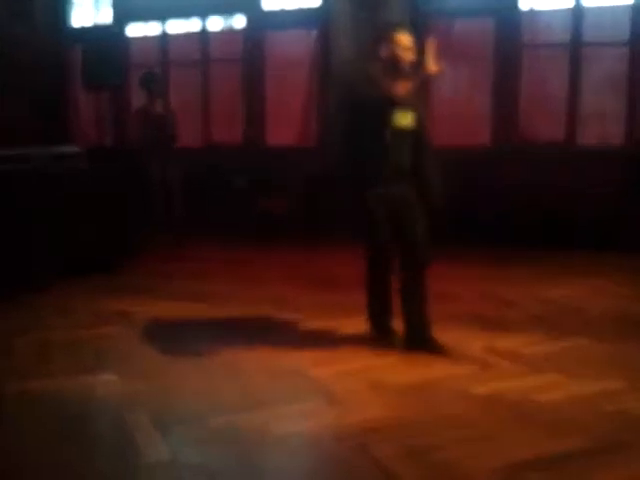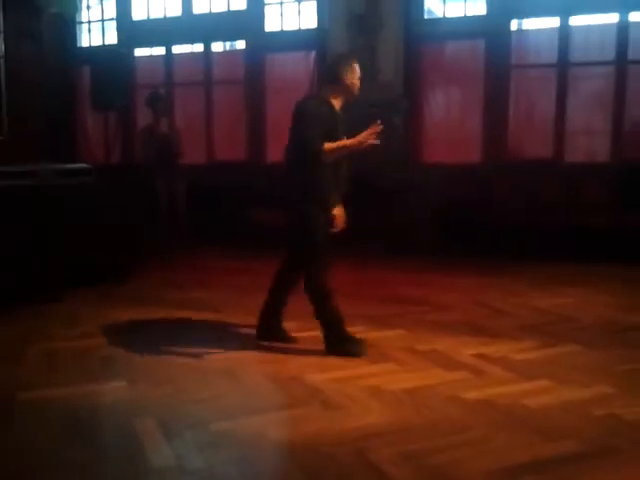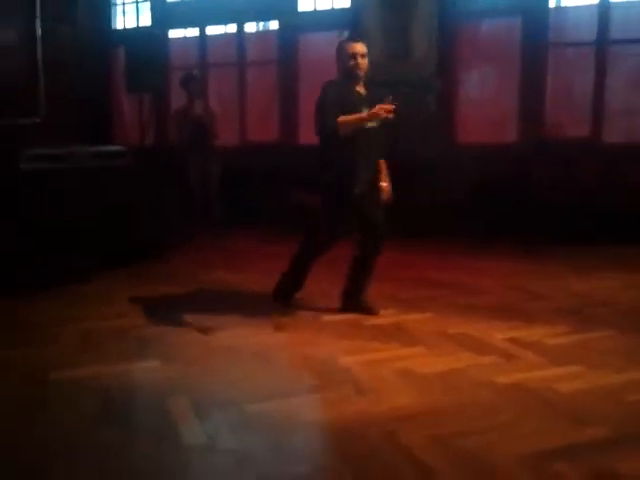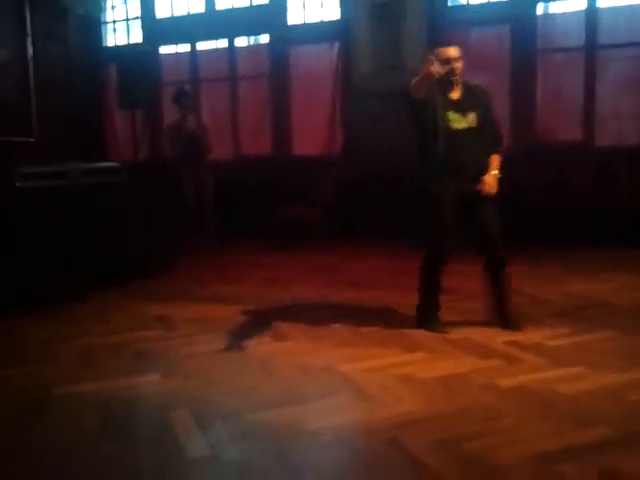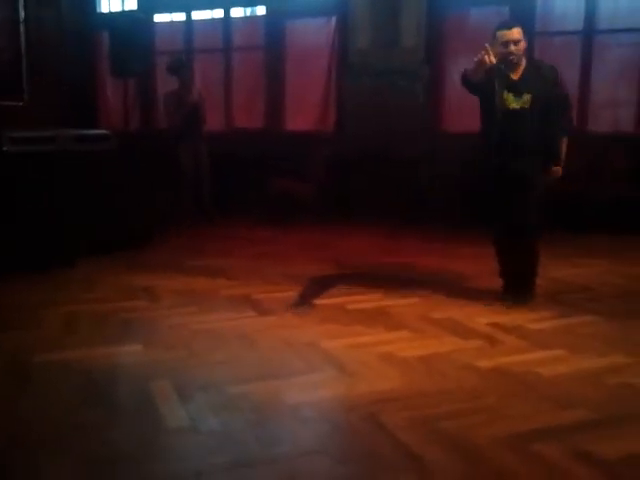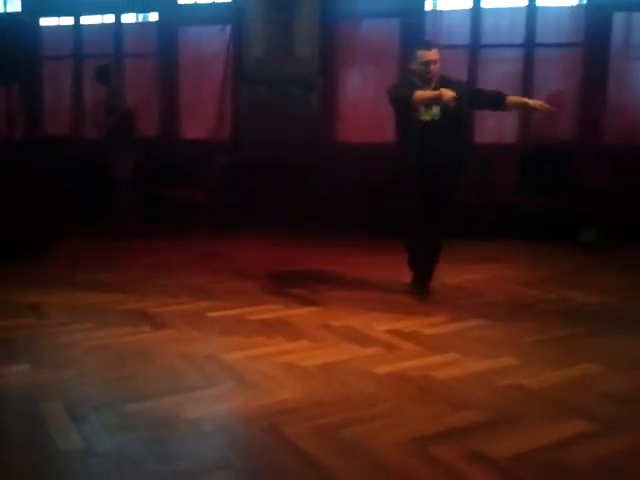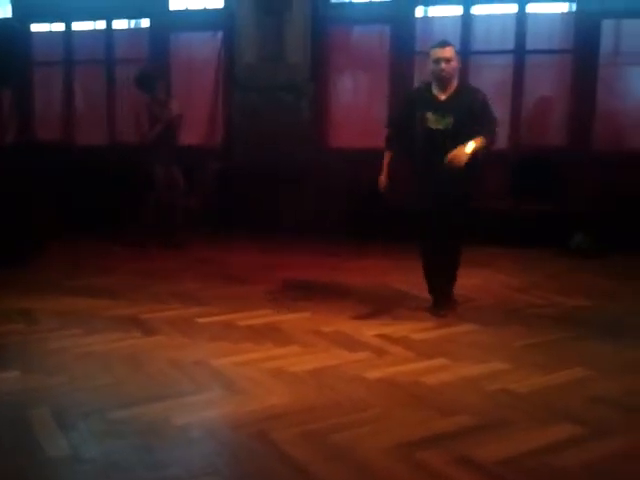
dt=0.7s
person 1, frame 1
left shoulder: (411, 94)
right shoulder: (367, 88)
right elbow: (387, 101)
left wrist: (428, 193)
right wrist: (421, 77)
left hip: (405, 187)
right hip: (375, 188)
left knee: (416, 256)
right knee: (382, 256)
left ankle: (417, 331)
right ankle: (381, 323)
person 1, frame 2
left shoulder: (330, 112)
right shoulder: (314, 108)
right elbow: (313, 153)
left wrist: (336, 204)
right wrist: (355, 143)
left hip: (316, 201)
right hip: (306, 201)
left knee: (296, 263)
right knee: (315, 267)
left ankle: (269, 324)
right ankle: (337, 336)
person 1, frame 3
left shoulder: (372, 95)
right shoulder: (333, 92)
right elbow: (328, 129)
left wrist: (383, 177)
right wrist: (367, 117)
left hip: (367, 181)
right hip: (342, 182)
left knee: (373, 239)
right knee: (320, 240)
left ankle: (353, 296)
right ankle: (285, 291)
person 1, frame 4
left shoulder: (479, 96)
right shoulder: (429, 97)
left elbow: (495, 138)
right elbow: (414, 94)
left wrist: (493, 172)
right wrist: (426, 77)
left hip: (477, 183)
right hip: (442, 185)
left knee: (494, 246)
right knee: (439, 248)
left ankle: (502, 308)
right ankle: (427, 312)
person 1, frame 5
left shoulder: (546, 74)
right shoulder: (490, 76)
left elbow: (561, 118)
right elbow: (469, 80)
left wrist: (557, 159)
right wrist: (479, 64)
left hip: (534, 163)
right hip: (500, 163)
left knee: (528, 223)
right knee: (503, 225)
left ankle: (526, 283)
right ankle: (510, 282)
person 1, frame 6
left shoulder: (456, 88)
right shoulder: (401, 89)
left elbow: (490, 98)
right elbow: (407, 98)
left wrist: (525, 102)
right wrist: (438, 93)
left hip: (444, 171)
right hip: (414, 171)
left knee: (436, 226)
right knee: (415, 226)
left ankle: (425, 277)
right ankle: (418, 276)
person 1, frame 7
left shoulder: (473, 97)
right shoulder: (417, 97)
left elbow: (488, 132)
right elbow: (395, 133)
left wrist: (469, 147)
right wrist: (385, 171)
left hip: (457, 181)
right hip: (425, 180)
left knee: (451, 239)
right knee: (429, 240)
left ankle: (446, 292)
right ankle: (439, 294)
person 2, frame 1
left shoulder: (166, 110)
right shoulder: (140, 113)
left elbow: (172, 136)
right elbow: (140, 140)
left wrist: (163, 116)
right wrist: (155, 117)
left hip: (167, 158)
right hip: (152, 159)
left knee: (174, 195)
right knee: (157, 196)
left ankle: (174, 227)
right ankle: (160, 228)
person 2, frame 2
left shoulder: (172, 129)
right shoulder: (147, 132)
left elbow: (178, 153)
right elbow: (146, 158)
left wrist: (168, 136)
right wrist: (158, 137)
left hip: (173, 173)
right hip: (158, 175)
left knee: (178, 210)
right knee: (163, 211)
person 2, frame 3
left shoulder: (207, 110)
right shoulder: (180, 113)
left elbow: (214, 135)
right elbow: (181, 139)
left wrist: (204, 118)
right wrist: (192, 119)
left hip: (208, 155)
right hip: (192, 156)
left knee: (212, 193)
right knee: (196, 193)
person 2, frame 4
left shoulder: (200, 125)
right shoulder: (173, 129)
left elbow: (208, 150)
right elbow: (174, 154)
left wrist: (197, 133)
right wrist: (185, 134)
left hip: (201, 169)
right hip: (185, 171)
left knee: (207, 206)
right knee: (191, 207)
person 2, frame 5
left shoulder: (196, 94)
right shoulder: (171, 97)
left elbow: (203, 120)
right elbow: (173, 123)
left wrist: (197, 103)
right wrist: (187, 105)
left hip: (197, 139)
right hip: (182, 141)
left knee: (204, 176)
right knee: (188, 178)
left ankle: (205, 211)
right ankle: (190, 213)
person 2, frame 6
left shoulder: (123, 102)
right shoulder: (102, 104)
left elbow: (132, 127)
right elbow: (102, 131)
left wrist: (128, 112)
right wrist: (118, 113)
left hip: (127, 148)
right hip: (113, 149)
left knee: (124, 185)
right knee: (120, 185)
left ankle: (123, 221)
right ankle: (121, 222)
person 2, frame 7
left shoulder: (166, 108)
right shoulder: (144, 110)
left elbow: (173, 135)
right elbow: (146, 138)
left wrist: (175, 120)
right wrist: (163, 121)
left hip: (168, 156)
right hip: (154, 158)
left knee: (178, 189)
right knee: (157, 195)
left ankle: (170, 233)
